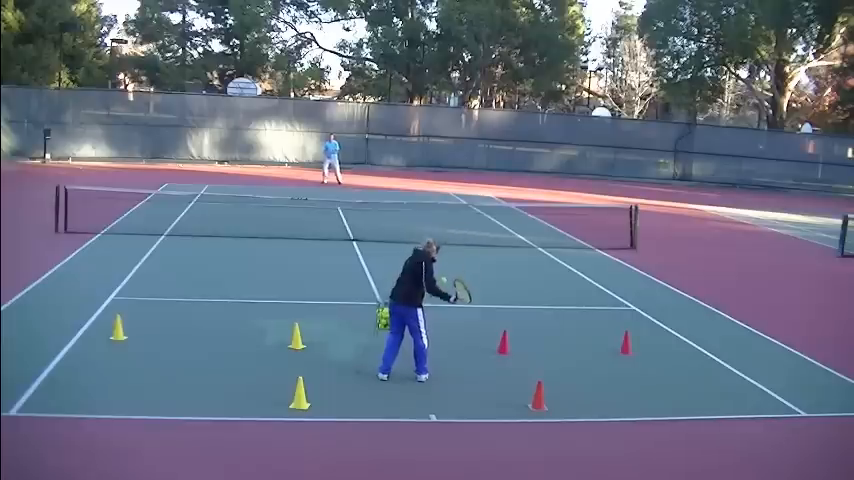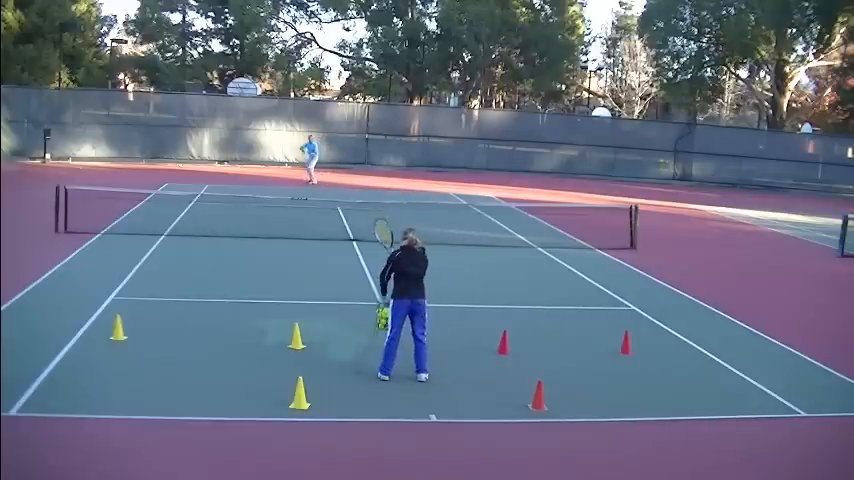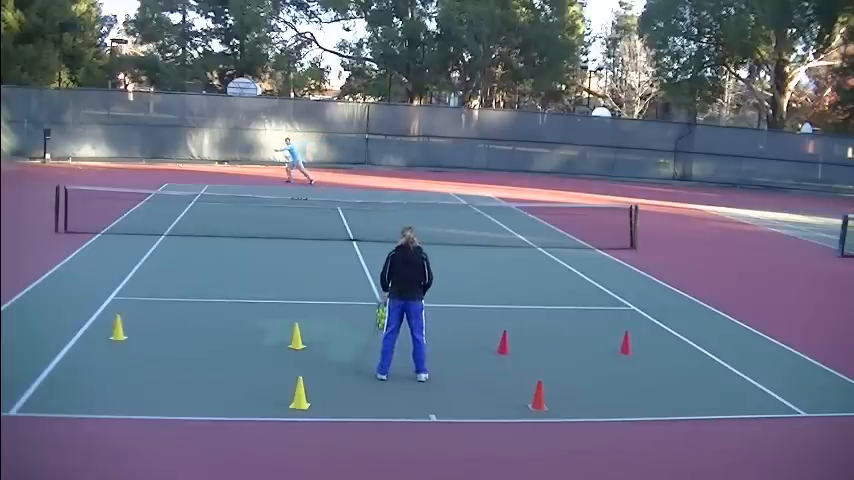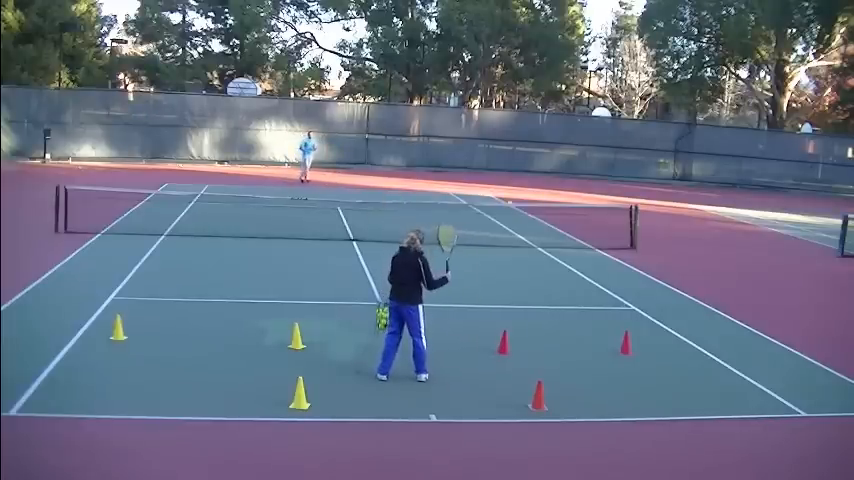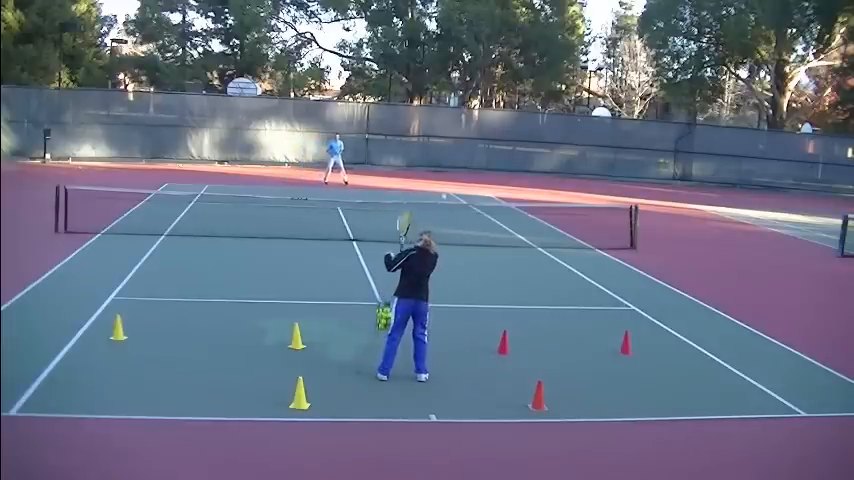
dt=1s
person 1, frame 1
left shoulder: (412, 258)
right shoulder: (426, 263)
right elbow: (431, 288)
right wrist: (448, 298)
left hip: (395, 301)
right hip: (412, 305)
left knee: (394, 336)
right knee: (420, 340)
left ankle: (384, 371)
right ankle: (421, 373)
person 1, frame 2
left shoulder: (396, 255)
right shoulder: (423, 257)
left elbow: (384, 276)
left wrist: (384, 291)
left hip: (400, 299)
right hip: (419, 300)
left knee: (393, 335)
right knee: (420, 336)
left ankle: (385, 372)
right ankle: (422, 372)
person 1, frame 3
left shoulder: (393, 254)
right shoulder: (422, 256)
left elbow: (384, 277)
right elbow: (428, 280)
left wrist: (386, 289)
left hip: (395, 299)
right hip: (415, 300)
left knee: (390, 335)
right knee: (418, 336)
left ankle: (383, 371)
right ankle: (421, 372)
person 1, frame 4
left shoulder: (397, 256)
right shoulder: (420, 260)
right elbow: (430, 284)
right wrist: (445, 279)
left hip: (395, 301)
right hip: (411, 303)
left knee: (392, 335)
right knee: (418, 337)
left ankle: (383, 371)
right ankle: (421, 372)
person 1, frame 5
left shoulder: (410, 253)
right shoulder: (433, 259)
left elbow: (391, 267)
left wrist: (388, 256)
left hip: (403, 298)
right hip: (422, 301)
left knee: (394, 335)
right knee: (420, 336)
left ankle: (383, 372)
right ankle: (421, 372)
